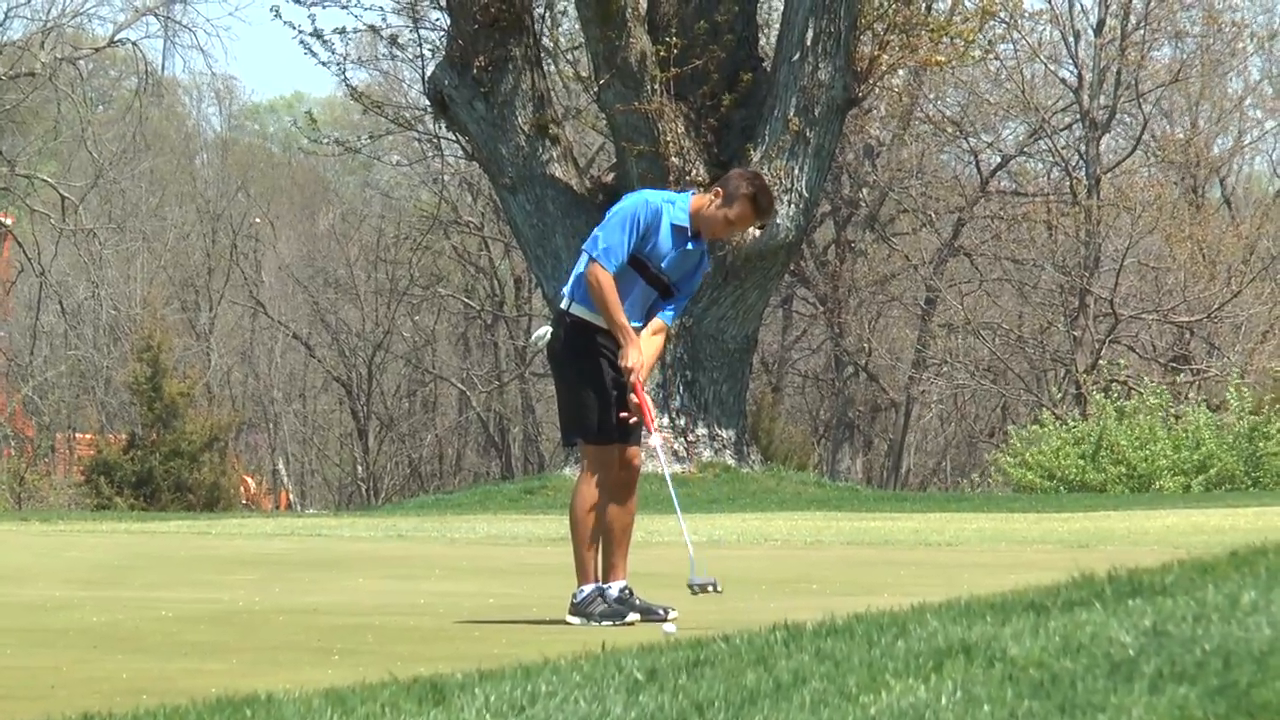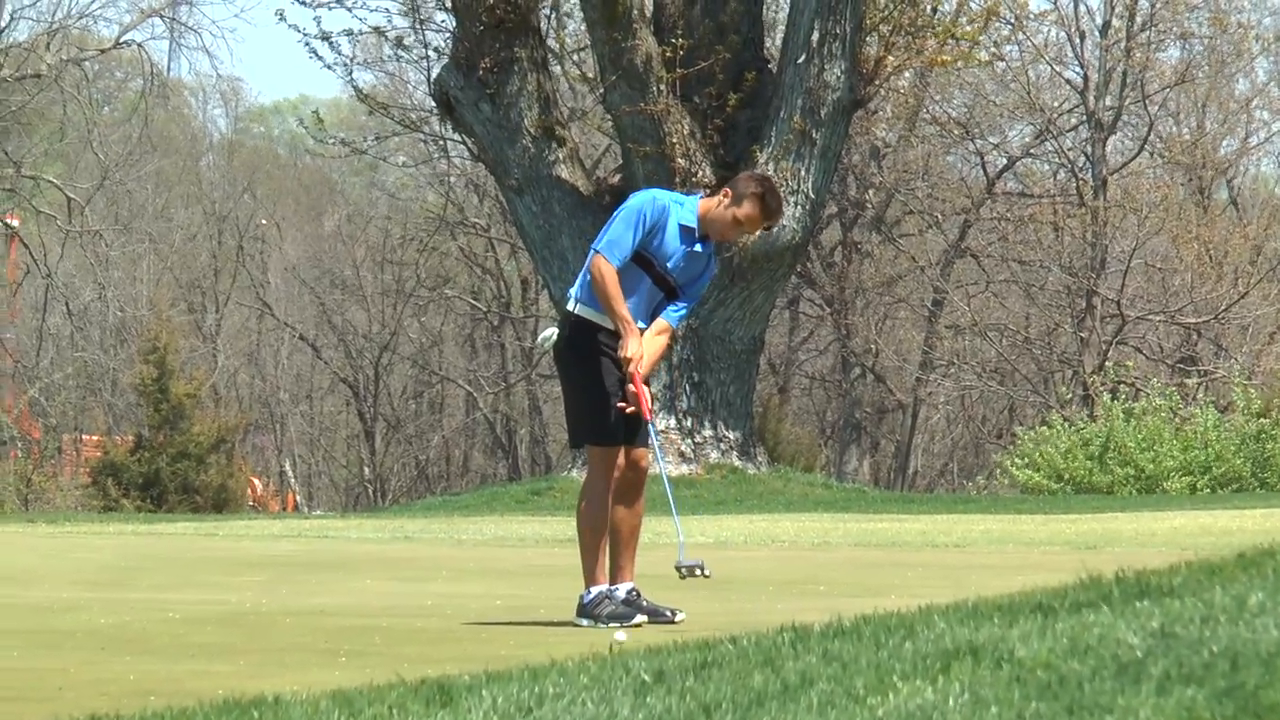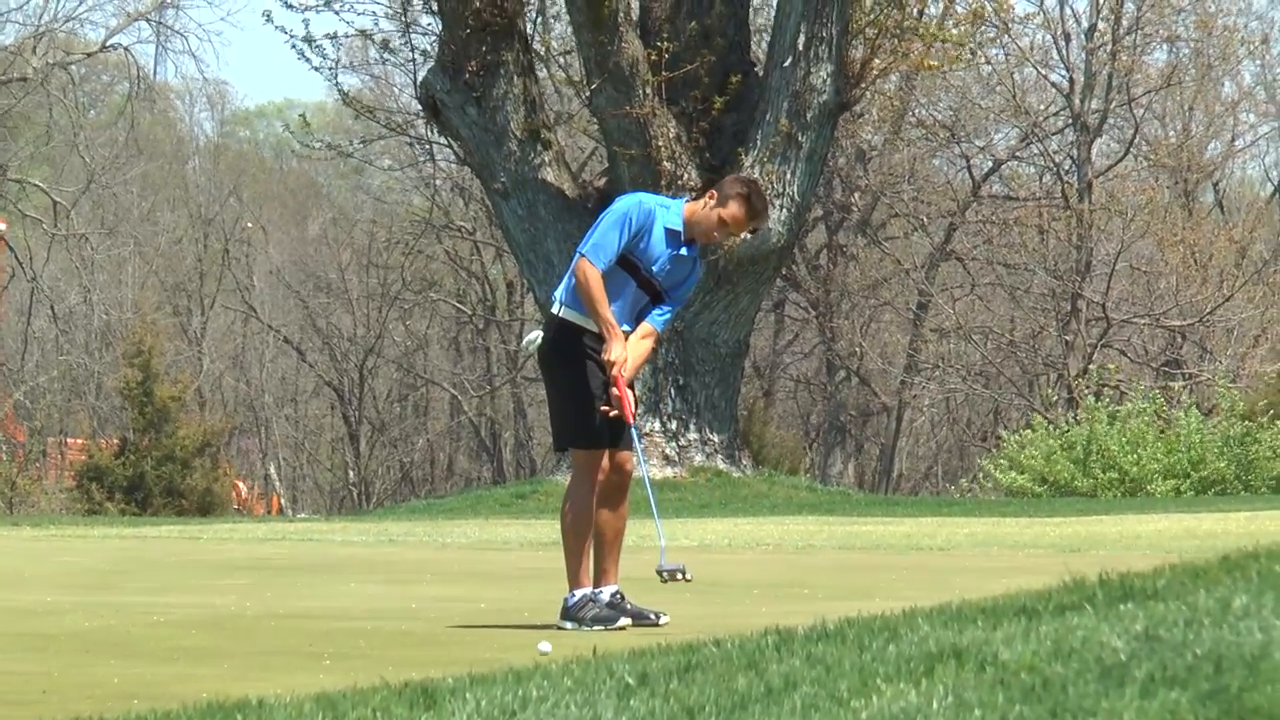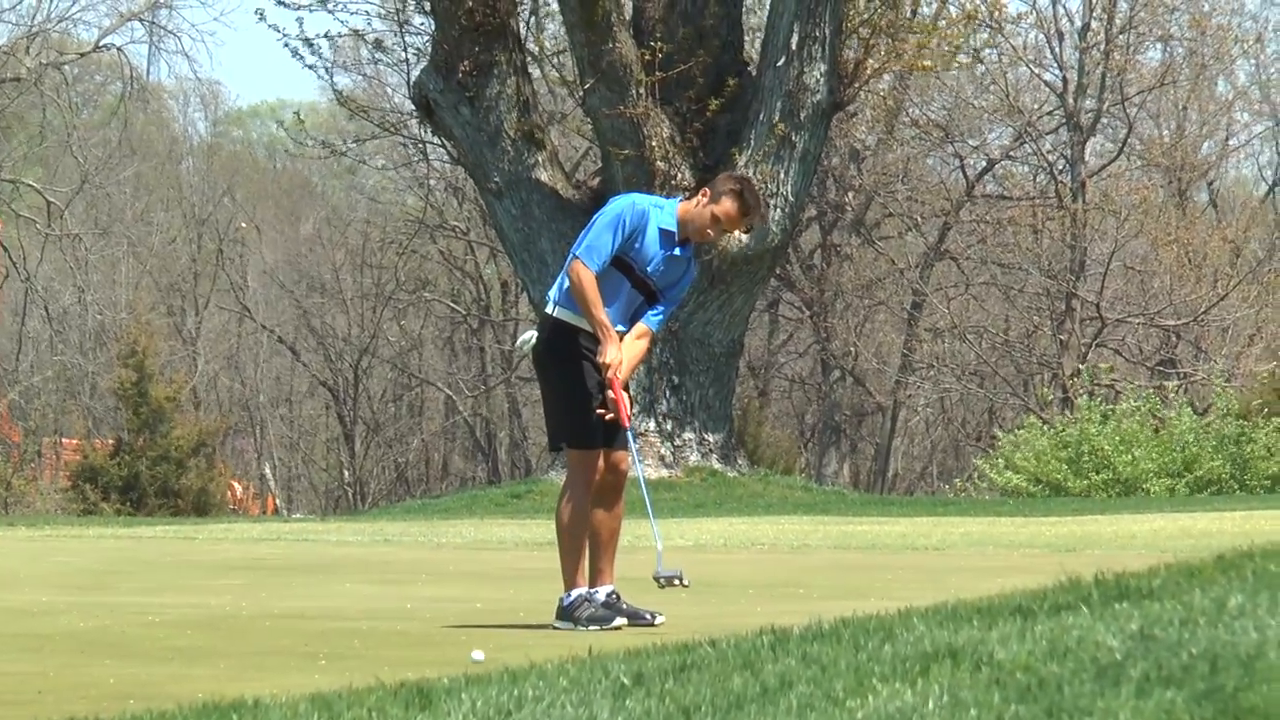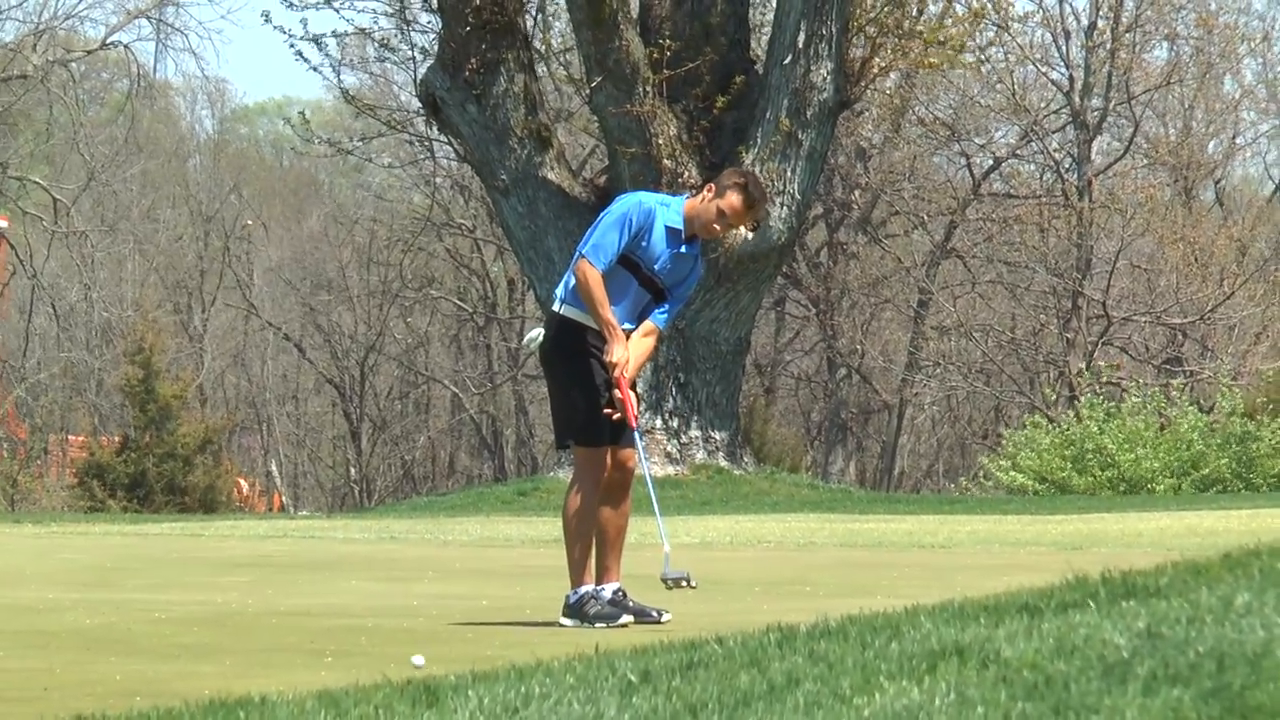
dt=0.2s
person 1, frame 1
left shoulder: (698, 258)
right shoulder: (645, 207)
left elbow: (658, 327)
right elbow: (597, 270)
left wrist: (638, 380)
right wrist: (628, 341)
left hip: (625, 345)
right hip: (582, 333)
left knee: (628, 464)
right knee: (600, 462)
left ankle: (615, 588)
right ankle: (585, 595)
person 1, frame 2
left shoulder: (705, 264)
right shoulder: (653, 205)
left elbow: (663, 327)
right elbow: (601, 263)
left wrist: (639, 377)
right wrist: (628, 332)
left hip: (630, 346)
right hip: (589, 334)
left knee: (636, 465)
right knee: (606, 465)
left ankle: (622, 590)
right ankle: (594, 596)
person 1, frame 3
left shoulder: (691, 267)
right shoulder: (639, 209)
left elbow: (648, 331)
right elbow: (586, 267)
left wrist: (623, 379)
right wrist: (612, 337)
left hip: (616, 348)
right hip: (573, 335)
left knee: (620, 468)
right knee: (591, 466)
left ankle: (606, 592)
right ankle: (578, 599)
person 1, frame 4
left shoulder: (685, 268)
right shoulder: (632, 210)
left elbow: (642, 331)
right elbow: (579, 268)
left wrist: (619, 381)
right wrist: (607, 339)
left hip: (610, 349)
right hip: (567, 336)
left knee: (616, 468)
right knee: (586, 466)
left ankle: (603, 593)
right ankle: (573, 599)
person 1, frame 5
left shoulder: (692, 265)
right shoulder: (639, 208)
left elbow: (650, 328)
right elbow: (586, 267)
left wrist: (626, 379)
right wrist: (614, 338)
left hip: (618, 347)
right hip: (575, 333)
left knee: (623, 465)
right knee: (593, 463)
left ankle: (609, 590)
right ankle: (580, 596)
